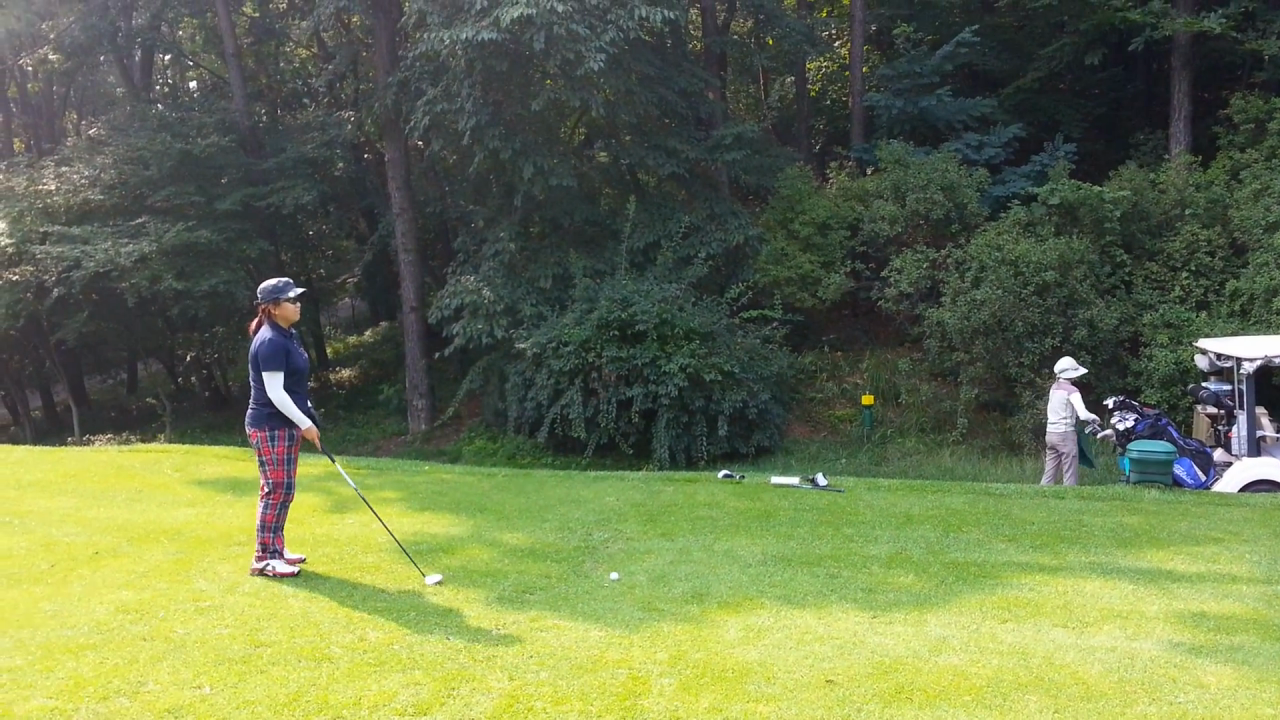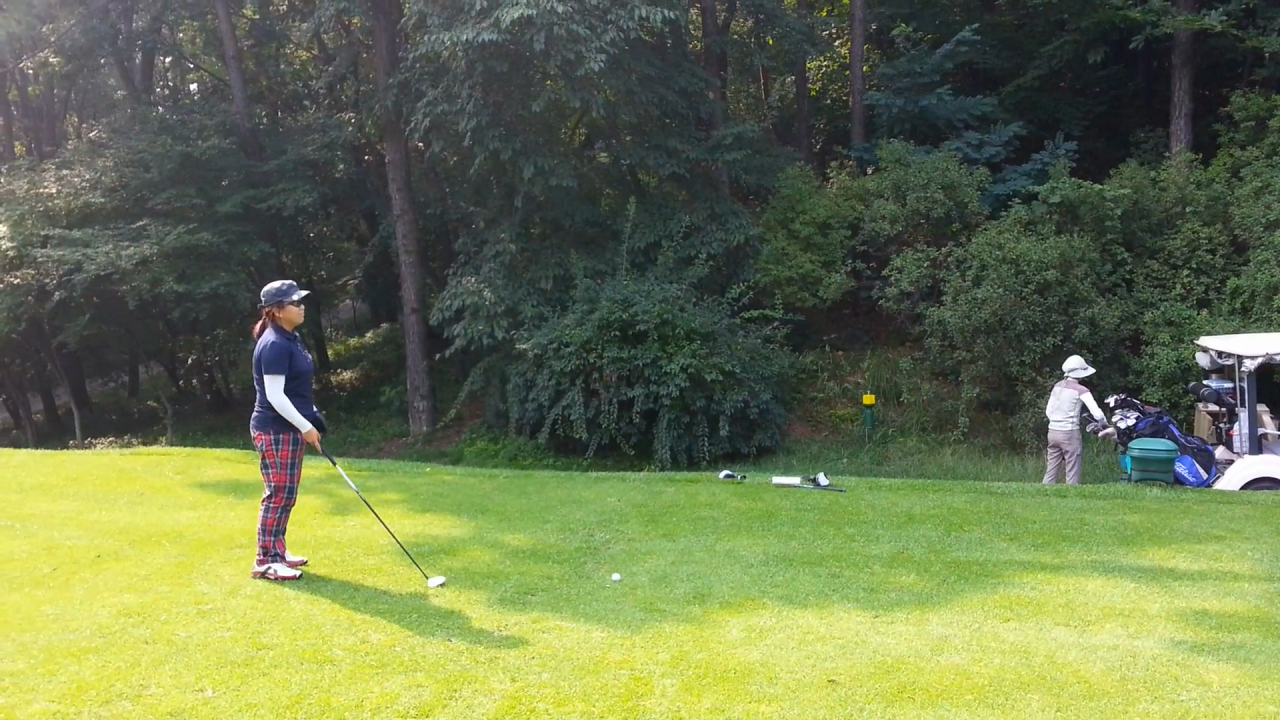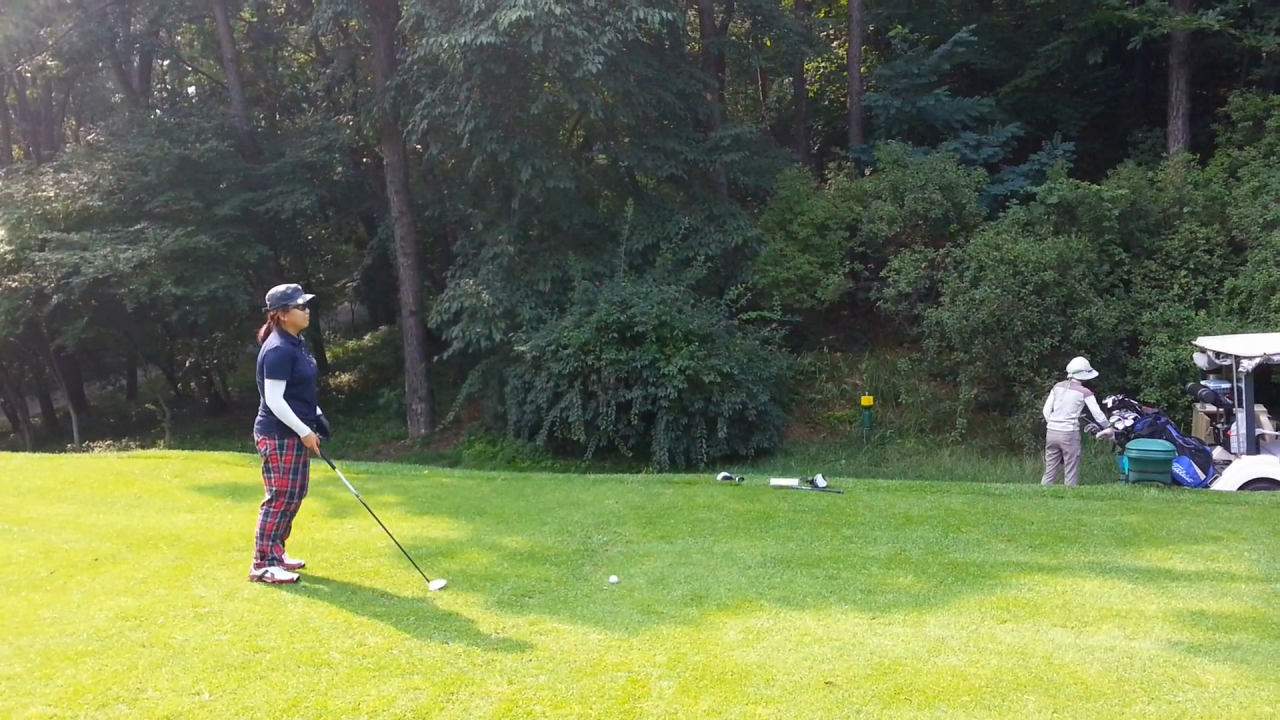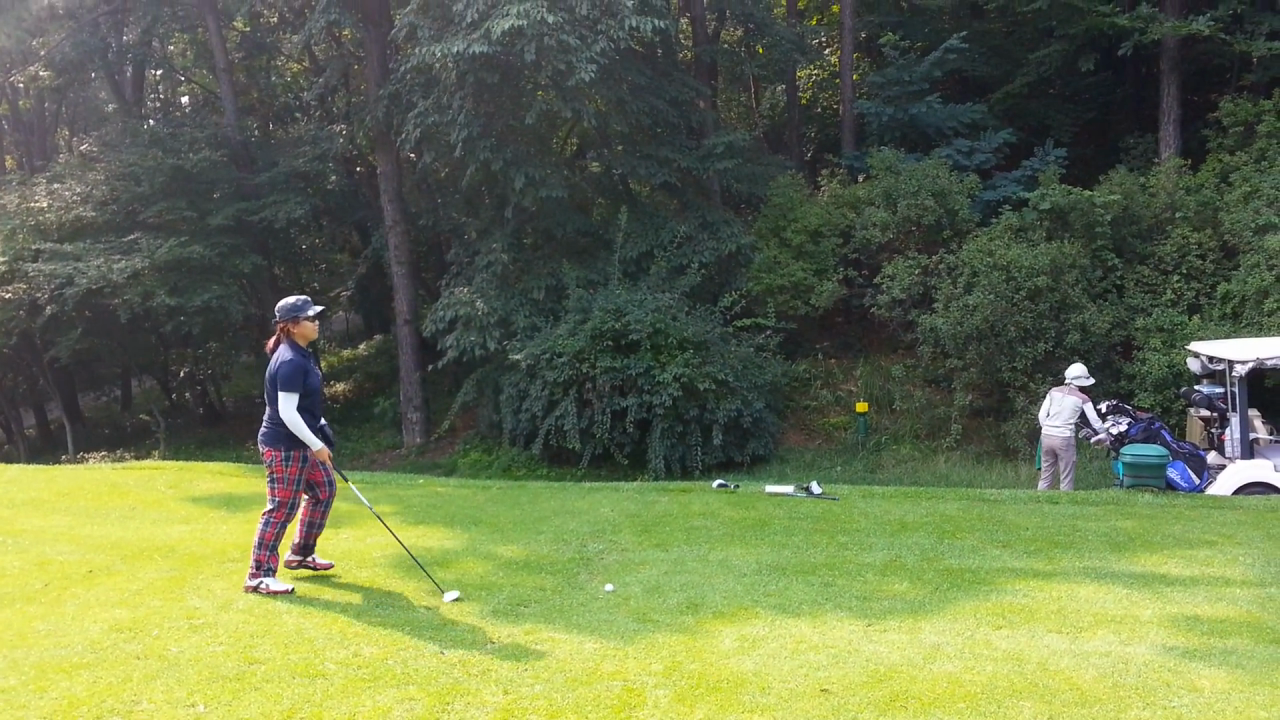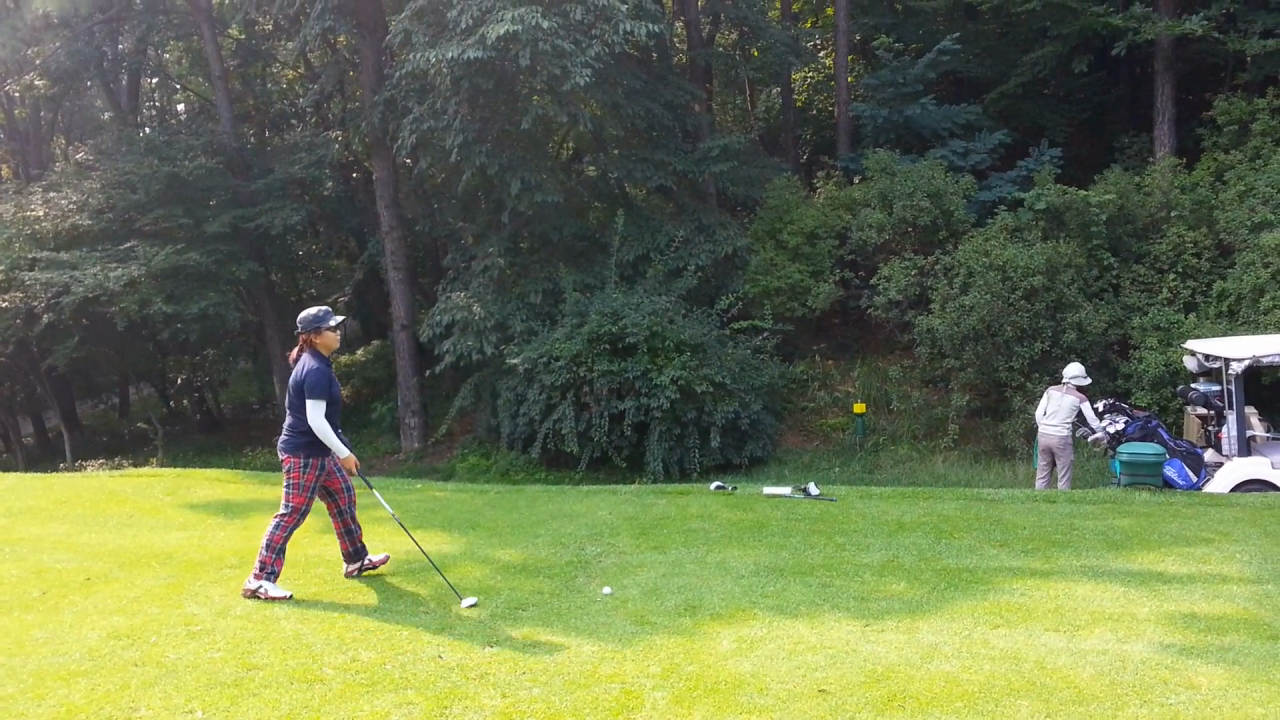
dt=0.2s
person 1, frame 1
left shoulder: (288, 336)
right shoulder: (271, 342)
right elbow: (275, 393)
left wrist: (307, 409)
right wrist: (305, 423)
left hip: (284, 425)
right hip: (270, 426)
left knee: (278, 488)
right knee: (279, 489)
left ankle: (273, 548)
right ankle: (265, 558)
person 1, frame 2
left shoulder: (292, 338)
right shoulder: (274, 345)
right elbow: (275, 396)
left wrist: (311, 412)
right wrist: (305, 426)
left hip: (289, 429)
right hip: (275, 430)
left knee: (285, 493)
right knee: (279, 494)
left ankle: (276, 550)
right ankle: (266, 561)
person 1, frame 3
left shoulder: (296, 342)
right shoulder: (278, 349)
right elbow: (274, 400)
left wrist: (316, 414)
right wrist: (305, 431)
left hip: (293, 432)
right hip: (279, 435)
left knee: (295, 494)
right knee: (280, 498)
left ankle: (275, 552)
right ankle: (263, 564)
person 1, frame 4
left shoulder: (302, 354)
right shoulder: (290, 362)
right elbow: (287, 413)
left wrist: (320, 424)
right wrist: (316, 444)
left hip: (299, 443)
right hip: (284, 445)
left knee: (324, 490)
right knee: (281, 508)
left ankle: (301, 553)
right ankle: (258, 575)
person 1, frame 5
left shoulder: (319, 364)
right shoulder: (315, 370)
right elbow: (315, 421)
left wrist: (337, 435)
right wrist: (343, 453)
left hip: (317, 451)
right hip: (303, 453)
left knee: (343, 498)
right knee: (292, 514)
left ankle: (356, 559)
right ankle: (260, 579)
